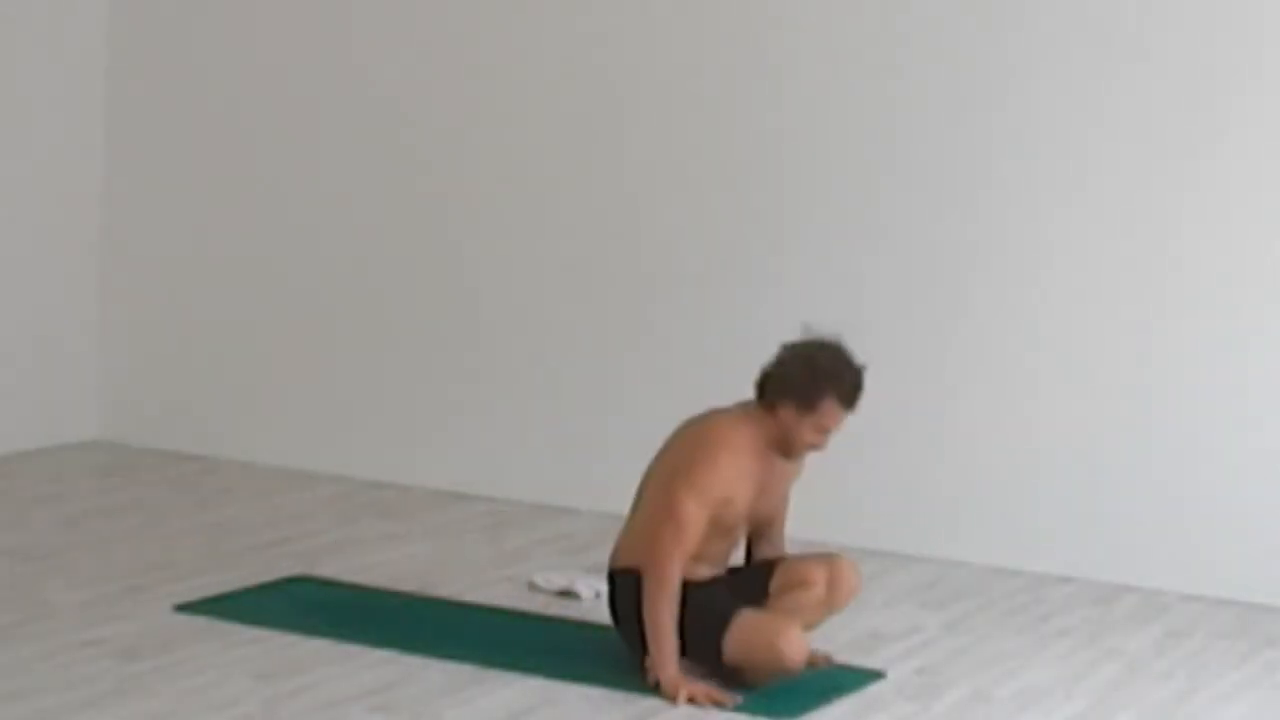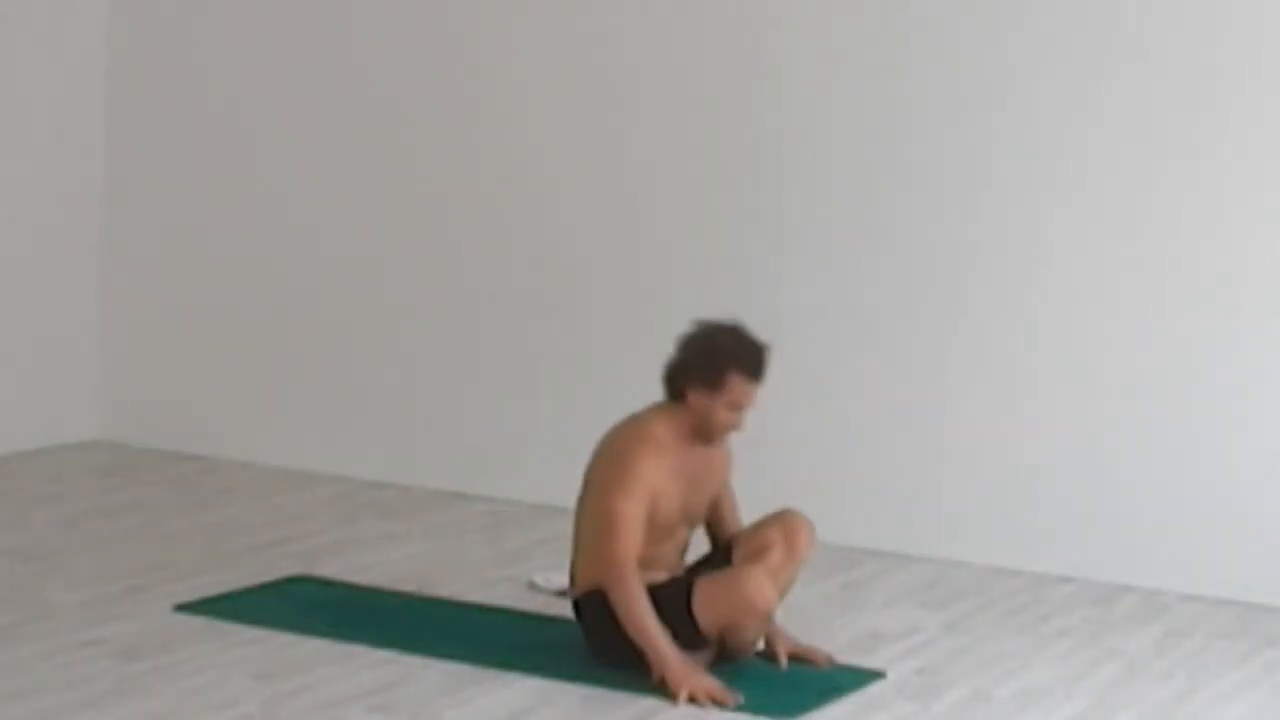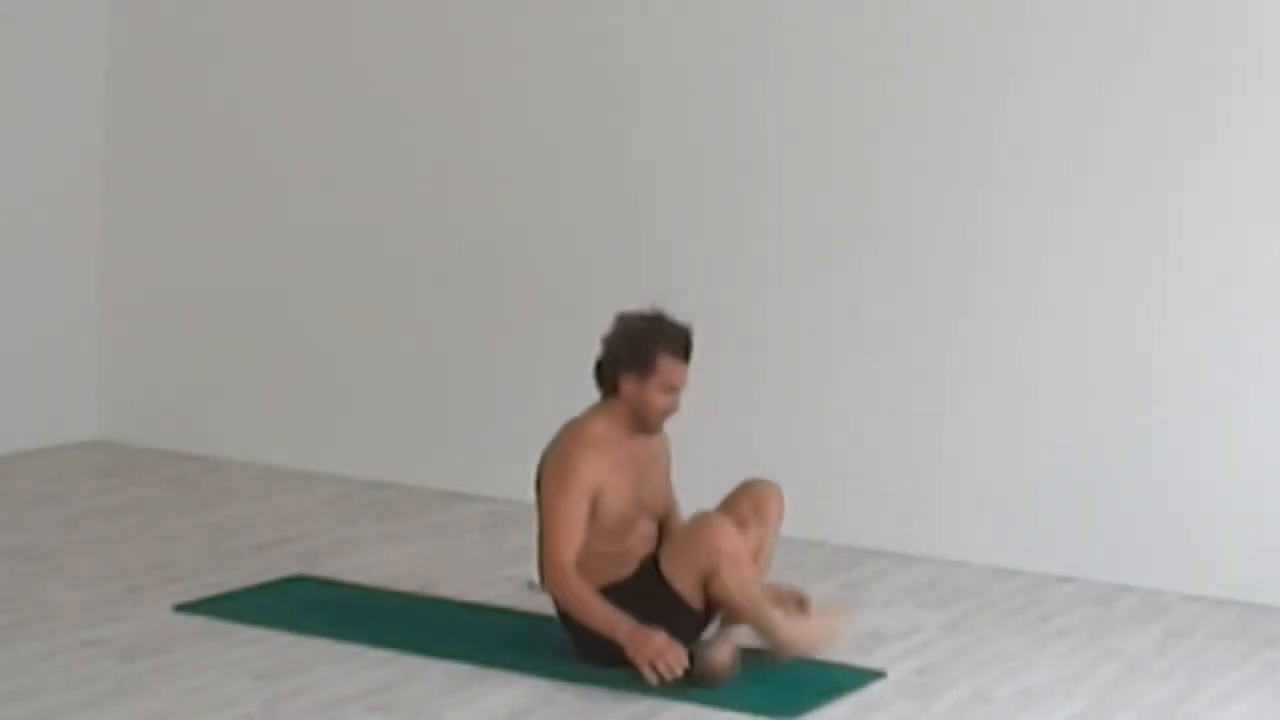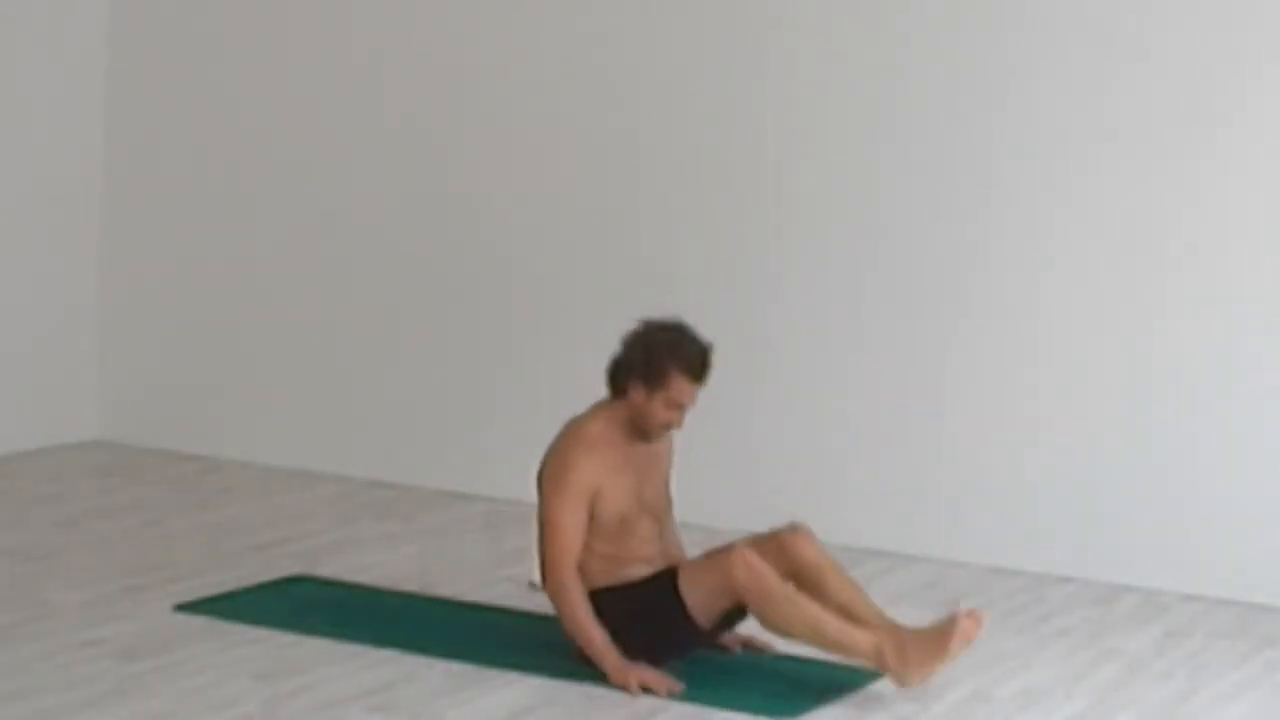
dt=0.5s
person 1, frame 1
left shoulder: (785, 445)
right shoulder: (718, 452)
left elbow: (766, 539)
right elbow: (662, 566)
right wrist: (669, 674)
left hip: (710, 585)
right hip: (645, 593)
left knee: (840, 579)
right knee: (785, 652)
right ankle: (689, 660)
person 1, frame 2
left shoulder: (712, 448)
right shoulder: (640, 453)
left elbow: (731, 540)
right elbow: (618, 572)
left wrist: (770, 629)
right wrist: (674, 666)
left hip: (672, 594)
right hip: (614, 618)
left knee: (793, 531)
right knee: (751, 588)
left ankle: (708, 645)
right ankle: (690, 659)
person 1, frame 3
left shoulder: (653, 440)
right shoulder: (580, 454)
right elbow: (557, 574)
left wrist: (757, 589)
right wrist: (631, 633)
left hip: (654, 595)
right hip: (605, 622)
left knee: (762, 496)
right knee: (716, 532)
left ankle: (723, 642)
right ankle: (780, 635)
person 1, frame 4
left shoulder: (655, 441)
right shoulder: (578, 454)
right elbow: (558, 573)
left wrist: (707, 611)
right wrist: (614, 664)
left hip: (661, 594)
right hip: (616, 615)
left knee: (793, 542)
right knee: (739, 565)
left ankle: (900, 641)
right ankle: (886, 655)
